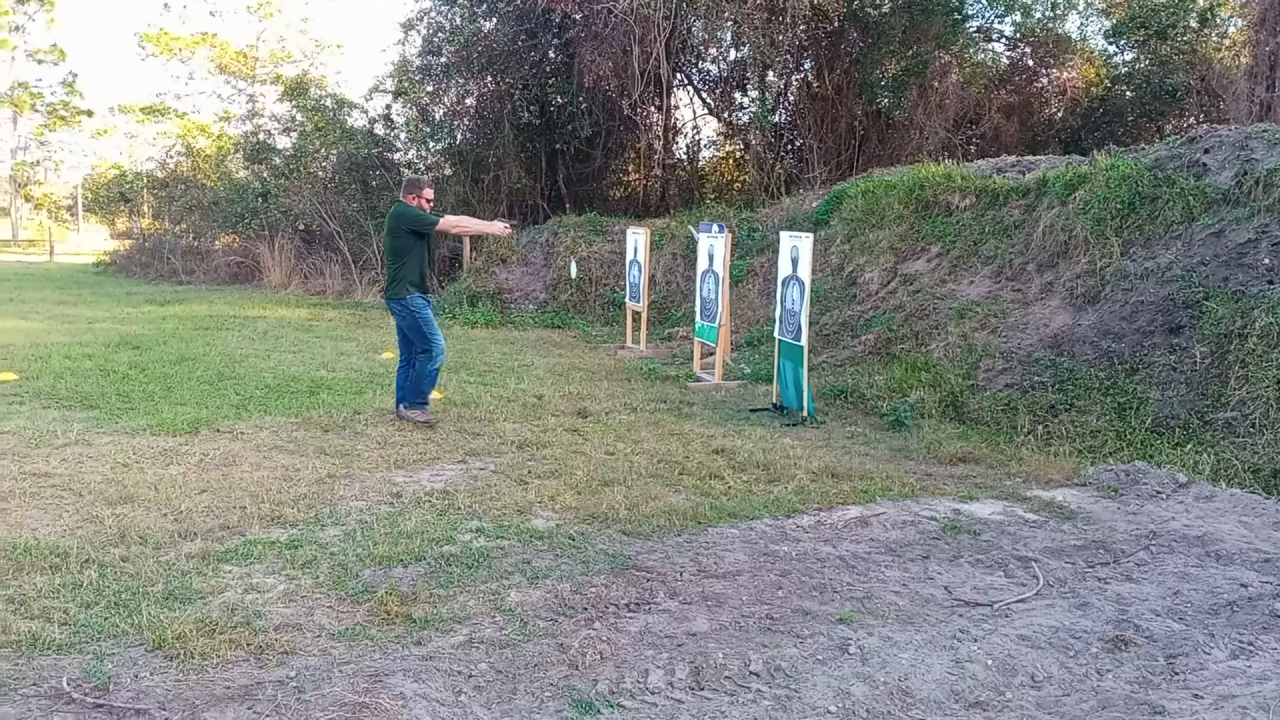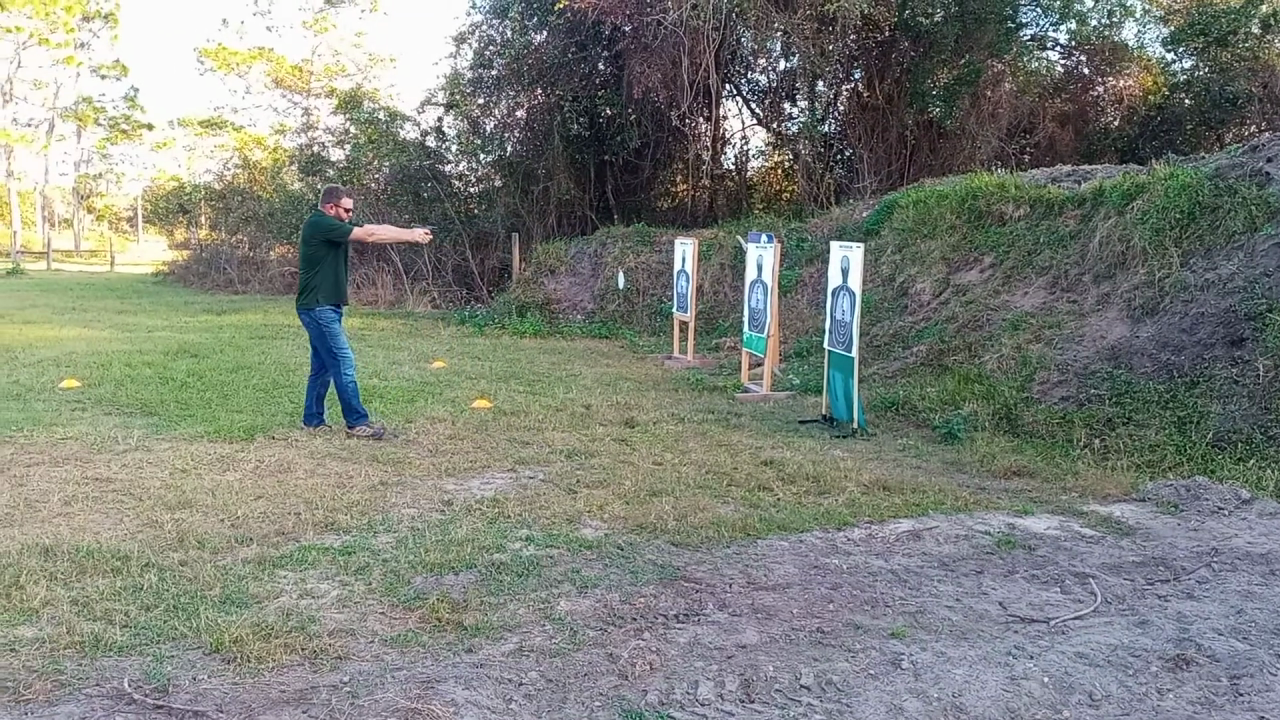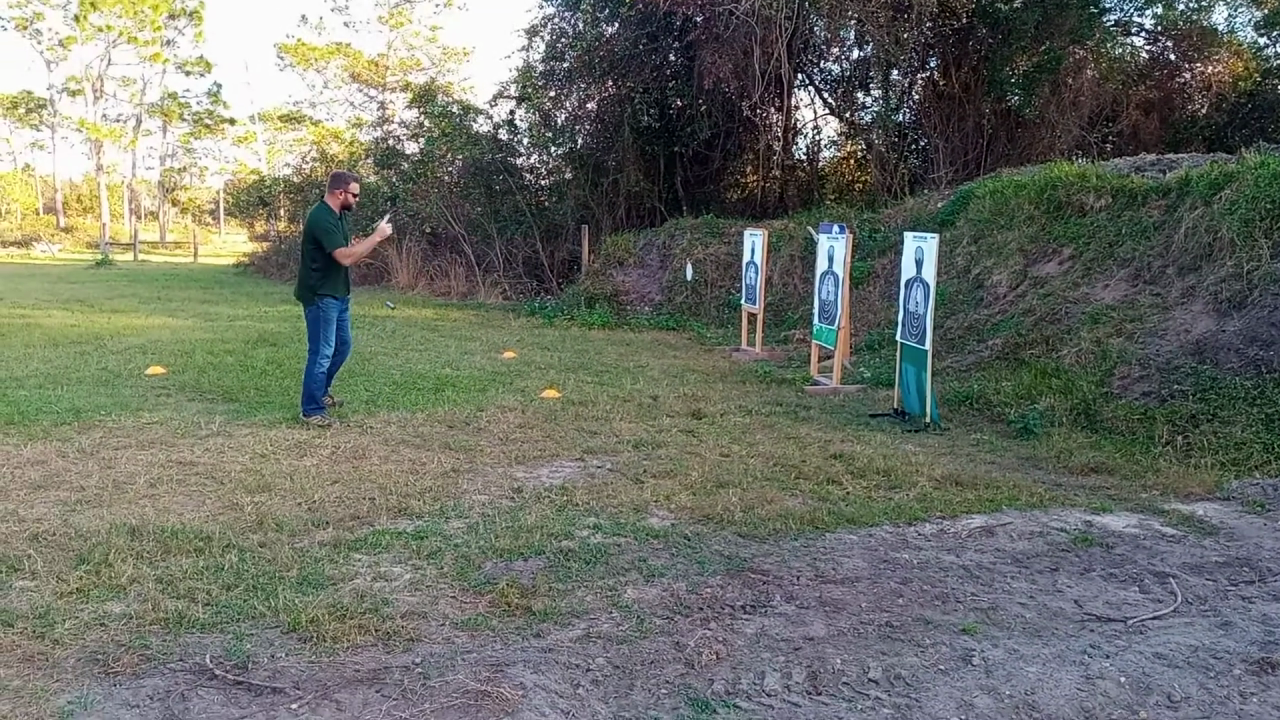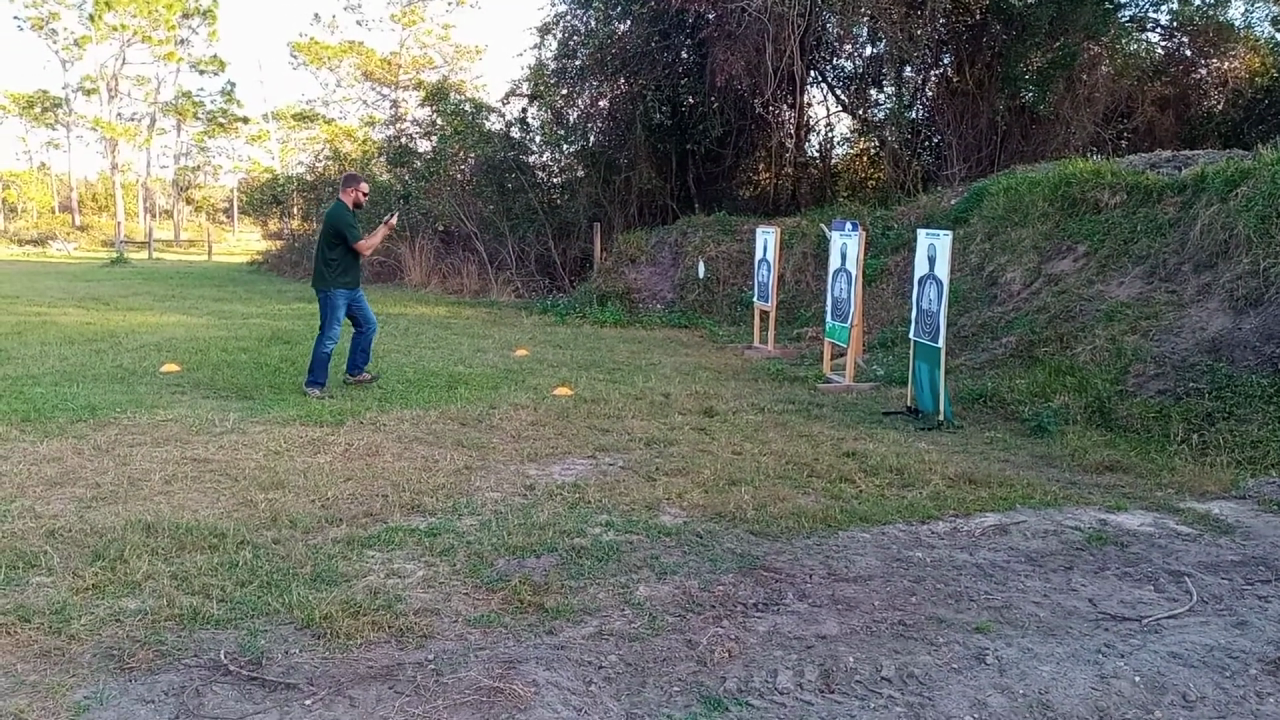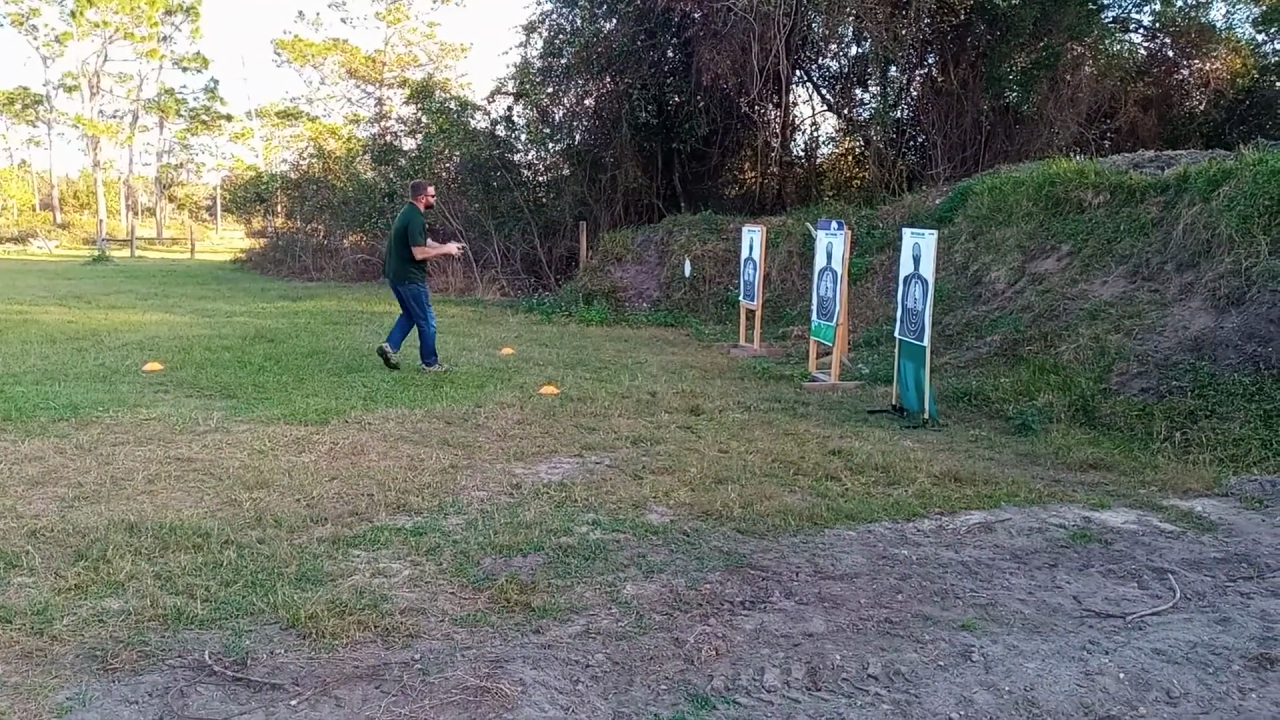
dt=1s
person 1, frame 1
left shoulder: (413, 216)
right shoulder: (404, 215)
left elbow: (454, 219)
right elbow: (452, 227)
left wrist: (491, 225)
right wrist: (491, 229)
left hip: (408, 297)
right hip: (407, 297)
left knee: (411, 356)
right knee: (434, 349)
left ankle: (407, 407)
right ankle: (414, 405)
person 1, frame 2
left shoulder: (333, 226)
right shoulder: (319, 224)
left elbow: (372, 229)
right elbow: (368, 235)
left wrist: (411, 233)
right wrist: (410, 236)
left hip: (325, 307)
right hip: (318, 308)
left knee: (323, 366)
right knee: (343, 363)
left ankle: (313, 420)
right ankle: (357, 422)
person 1, frame 3
left shoulder: (339, 214)
right shoulder: (321, 218)
right elbow: (345, 257)
left wrist: (354, 245)
right wrist: (377, 236)
left hip: (338, 294)
right hip: (320, 296)
left knee: (343, 346)
right knee: (322, 352)
left ankle: (321, 391)
right ankle: (311, 410)
person 1, frame 4
left shoulder: (345, 213)
right shoulder: (339, 215)
left elbow: (360, 244)
right elbow: (364, 249)
left wrist: (381, 229)
right wrist: (385, 228)
left hip: (350, 286)
right hip: (334, 287)
left knee: (367, 324)
right knee: (330, 336)
left ankle: (355, 372)
right ankle: (314, 384)
person 1, frame 5
left shoulder: (408, 213)
right shoulder: (415, 218)
left elbow: (425, 243)
right elbow: (420, 253)
left wrist: (446, 248)
right wrist: (445, 250)
left hip: (396, 275)
right hip: (410, 278)
left knee: (409, 315)
right knee: (426, 321)
left ankle: (390, 346)
right ankle: (430, 363)
